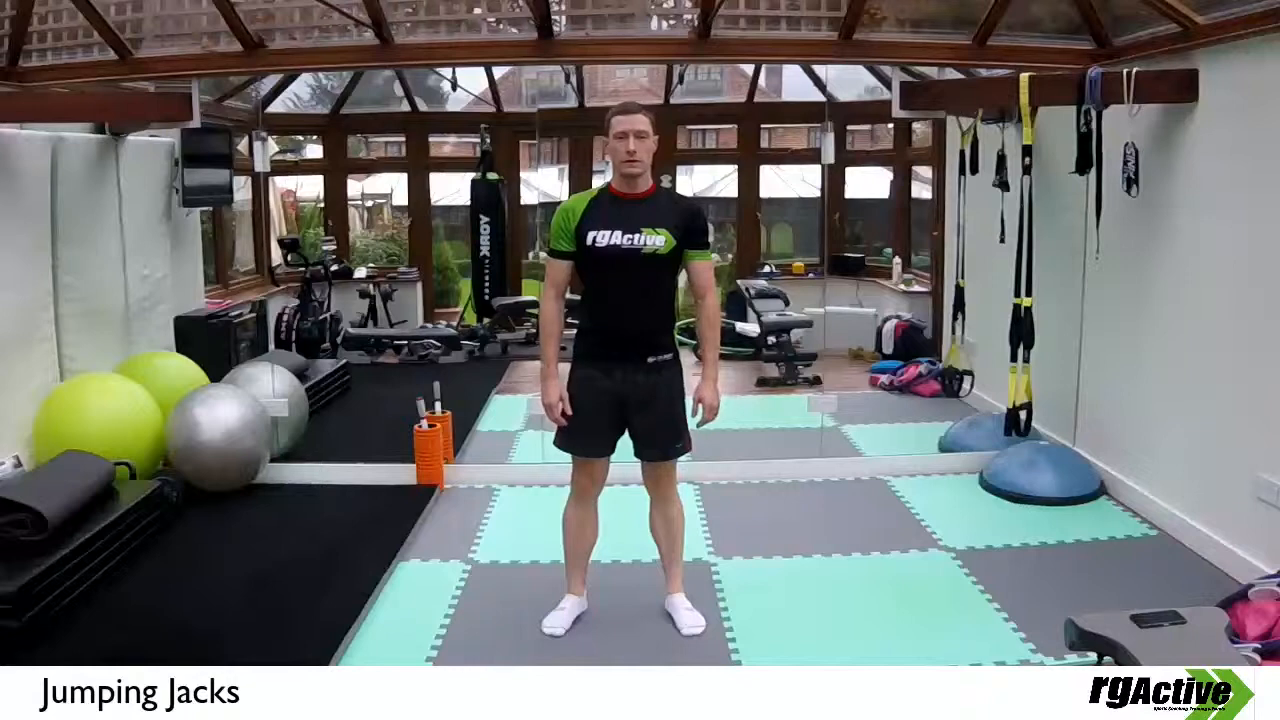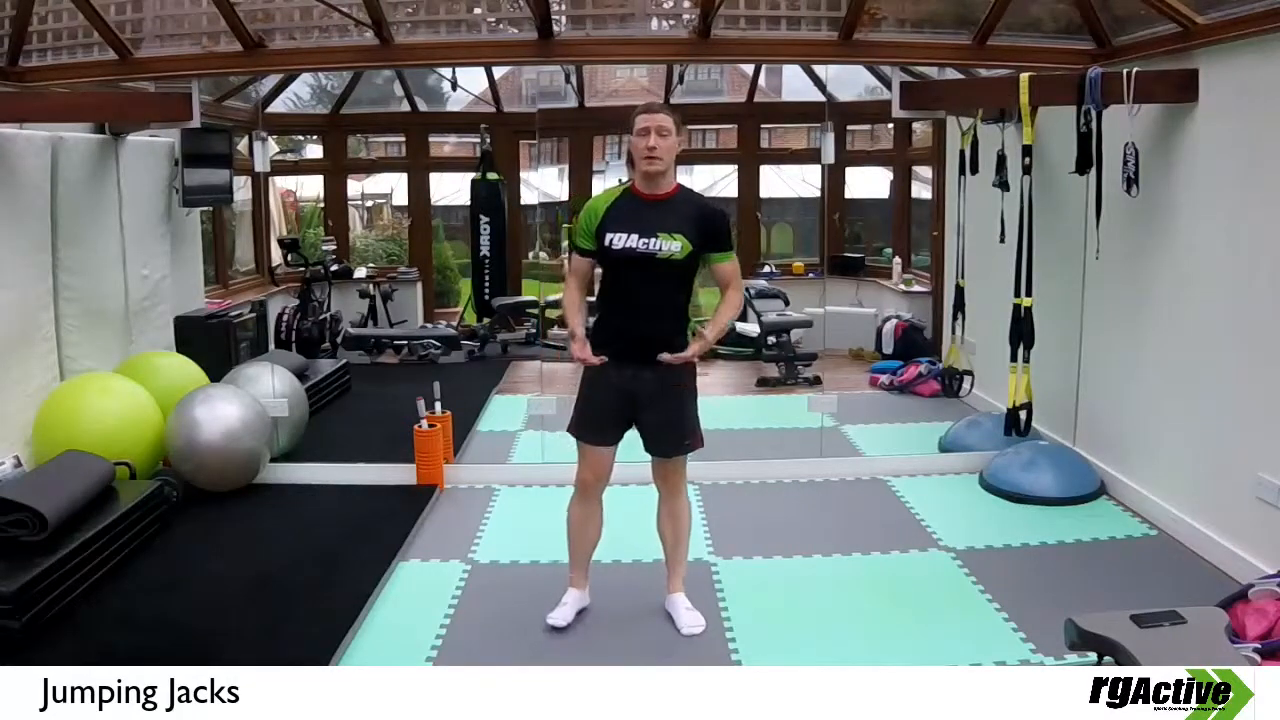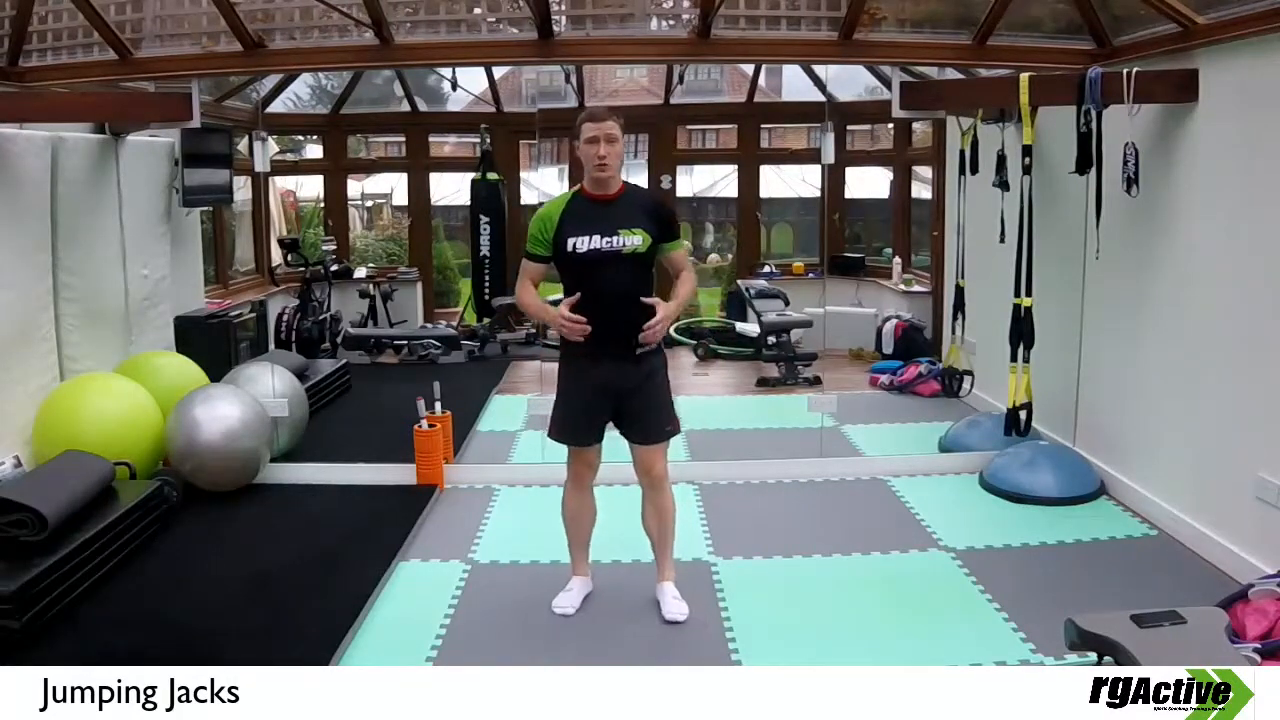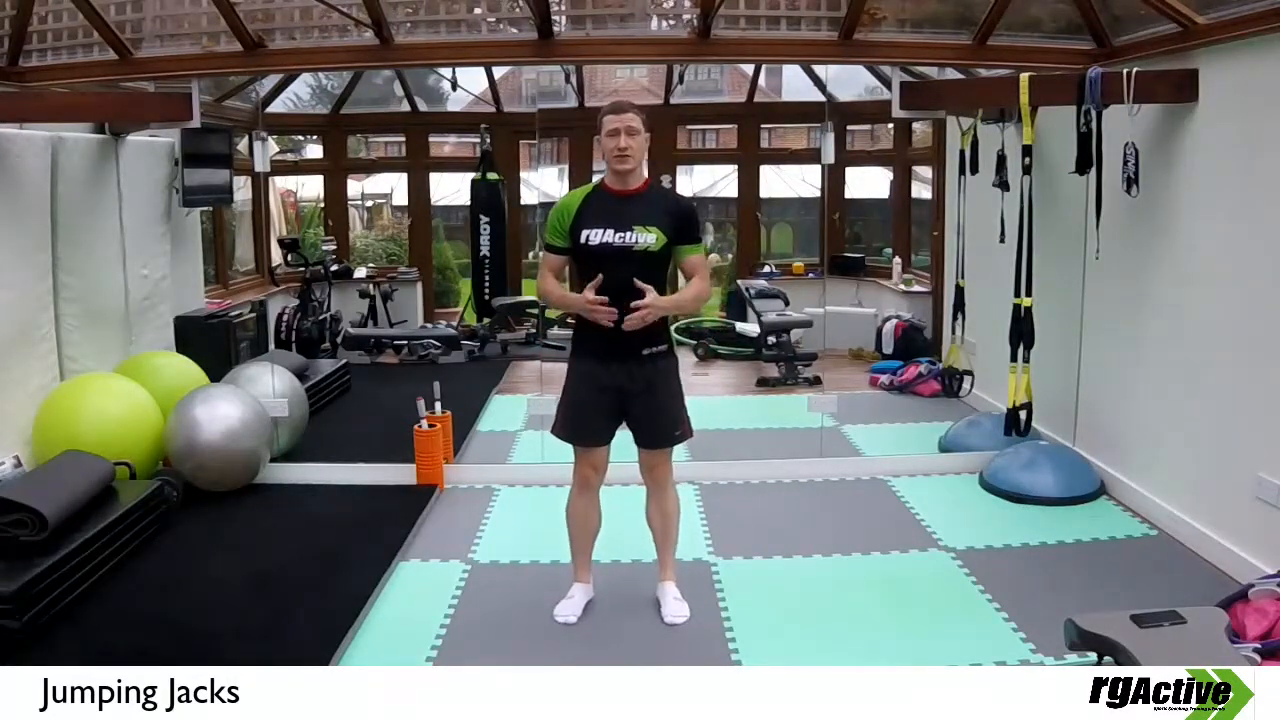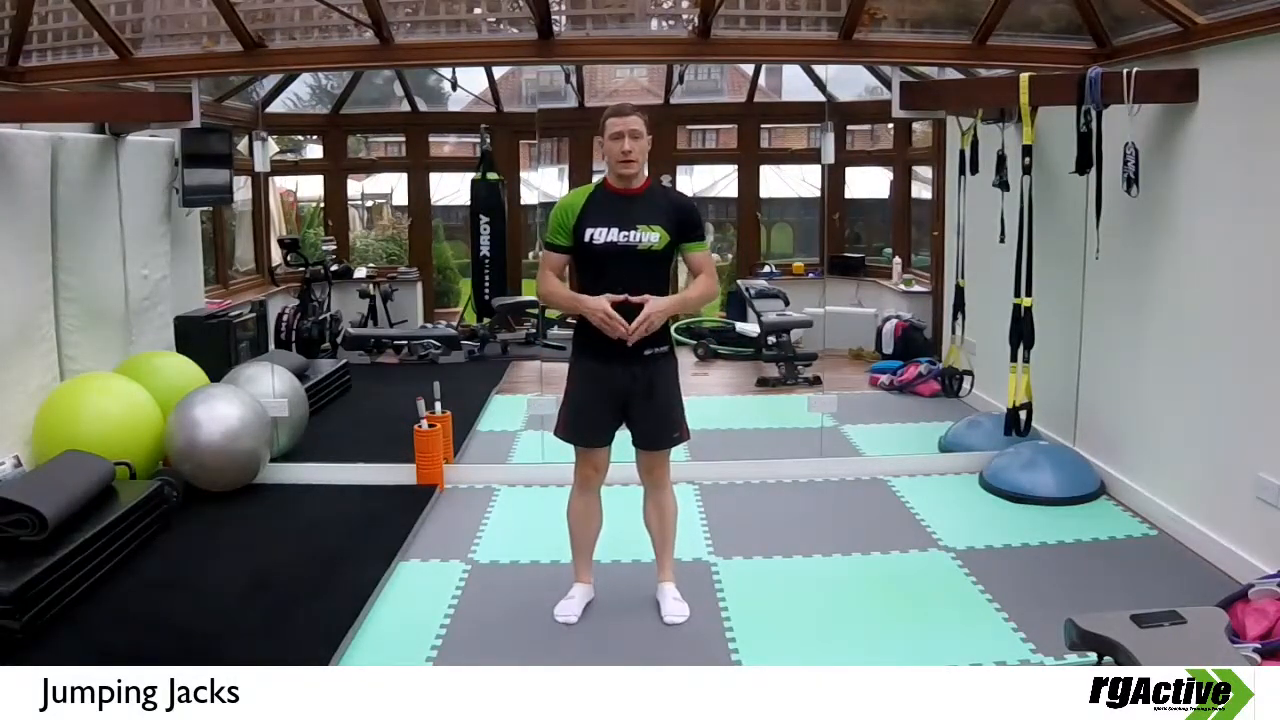
dt=1s
person 1, frame 1
left shoulder: (683, 213)
right shoulder: (576, 211)
left elbow: (706, 296)
right elbow: (553, 295)
left wrist: (709, 376)
right wrist: (550, 375)
left hip: (658, 371)
right hip: (592, 371)
left knee: (663, 486)
right knee: (584, 486)
left ankle: (675, 592)
right ankle: (575, 594)
person 1, frame 2
left shoulder: (704, 214)
right shoulder: (601, 208)
left elbow: (732, 288)
right elbow: (577, 279)
left wrist: (709, 336)
right wrist: (577, 331)
left hip: (670, 368)
right hip: (607, 365)
left knee: (672, 482)
right knee: (589, 480)
left ankle: (676, 591)
right ankle: (577, 589)
person 1, frame 3
left shoulder: (653, 208)
right shoulder: (554, 215)
left elbow: (684, 272)
right elbow: (525, 288)
left wrist: (672, 308)
right wrist: (551, 315)
left hip: (643, 362)
right hip: (582, 364)
left knee: (654, 475)
right knee: (580, 473)
left ankle: (665, 580)
right ankle: (580, 575)
person 1, frame 4
left shoulder: (675, 207)
right shoulder: (572, 206)
left elbow: (701, 281)
right elbow: (546, 279)
left wrist: (665, 303)
right wrist: (576, 302)
left hip: (653, 360)
right hip: (591, 362)
left knee: (659, 474)
right knee: (586, 474)
left ankle: (667, 581)
right ankle: (581, 581)
person 1, frame 5
left shoulder: (676, 206)
right shoulder: (574, 206)
left elbow: (708, 281)
right elbow: (546, 283)
left wrist: (667, 305)
right wrist: (586, 304)
left hip: (654, 361)
right hip: (592, 361)
left knee: (657, 473)
right knee: (587, 473)
left ankle: (666, 580)
right ankle: (582, 581)
